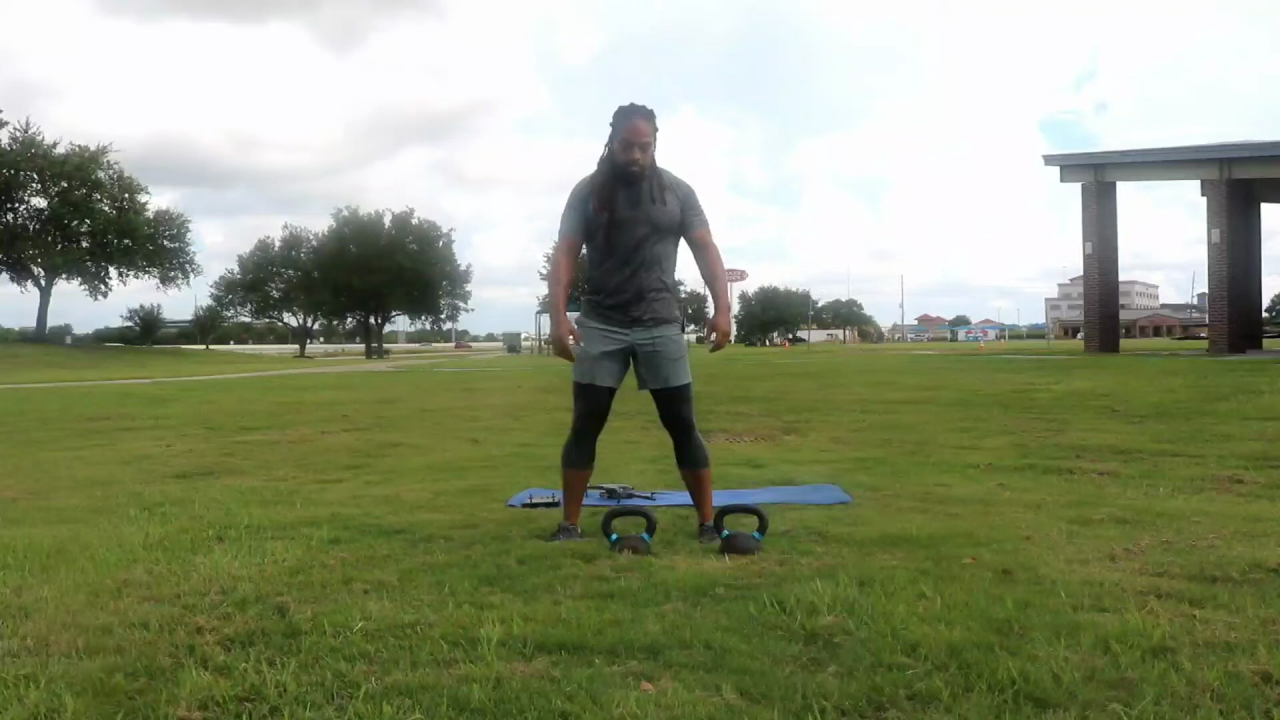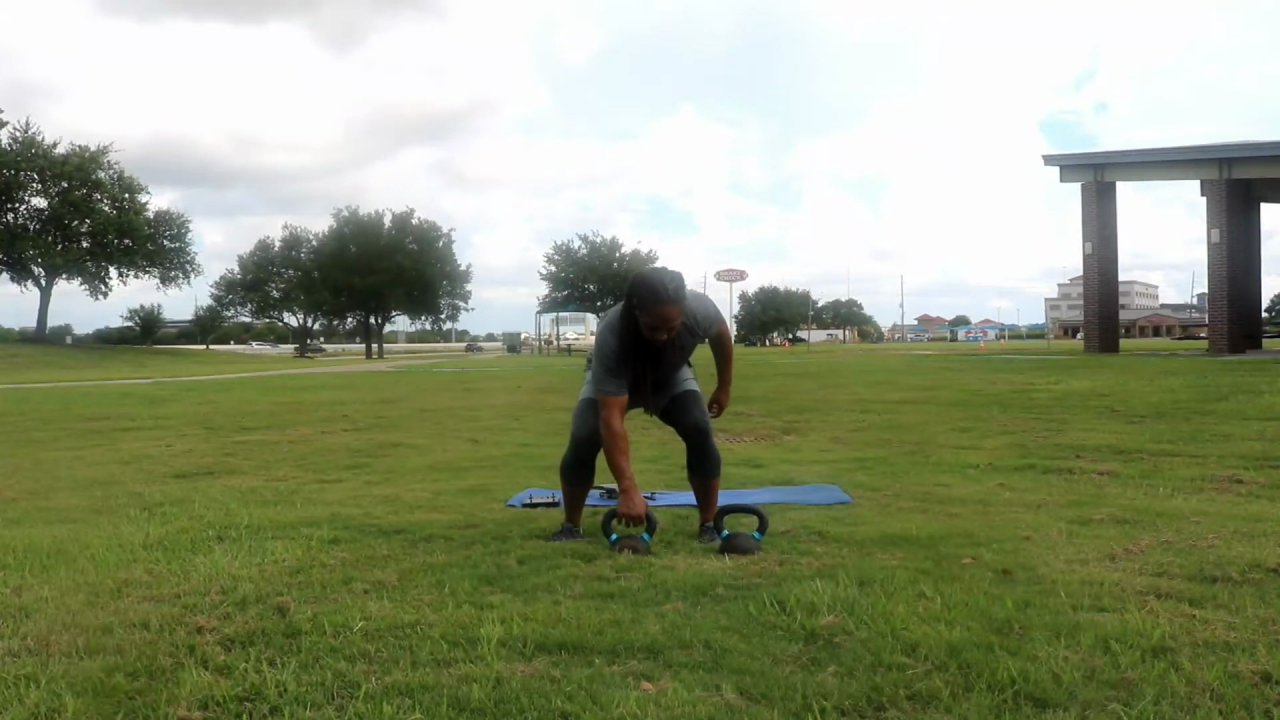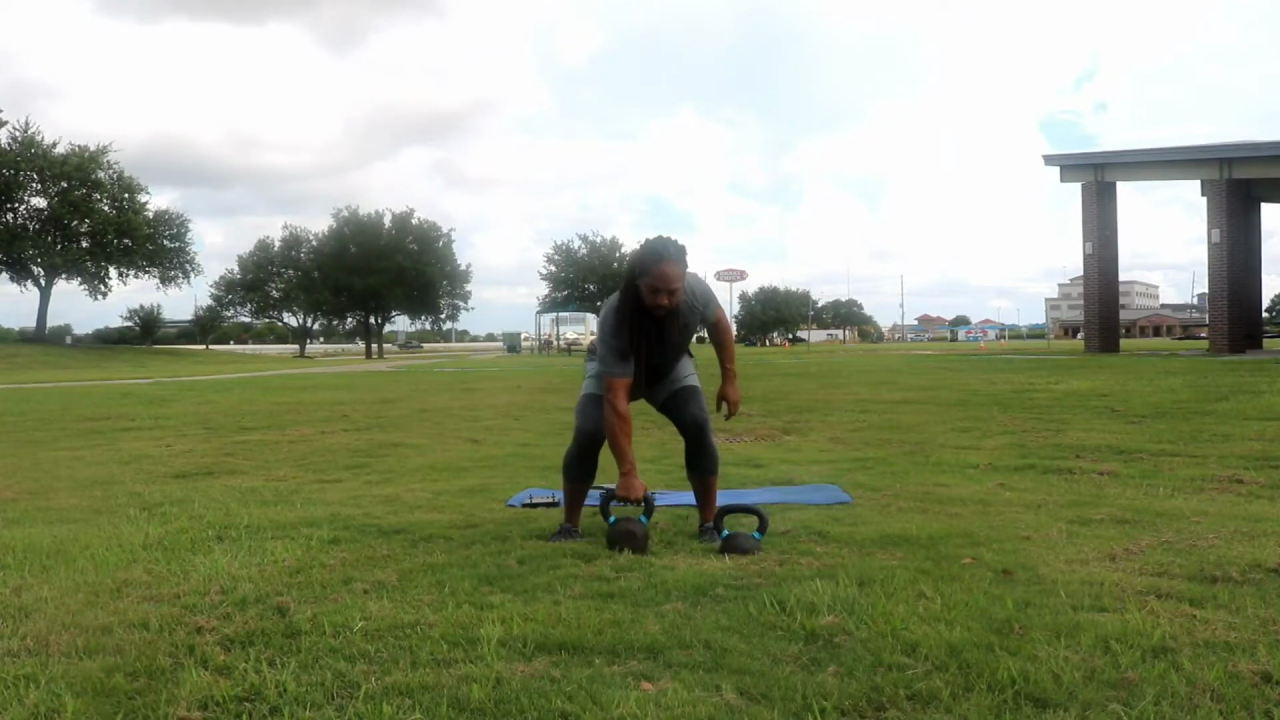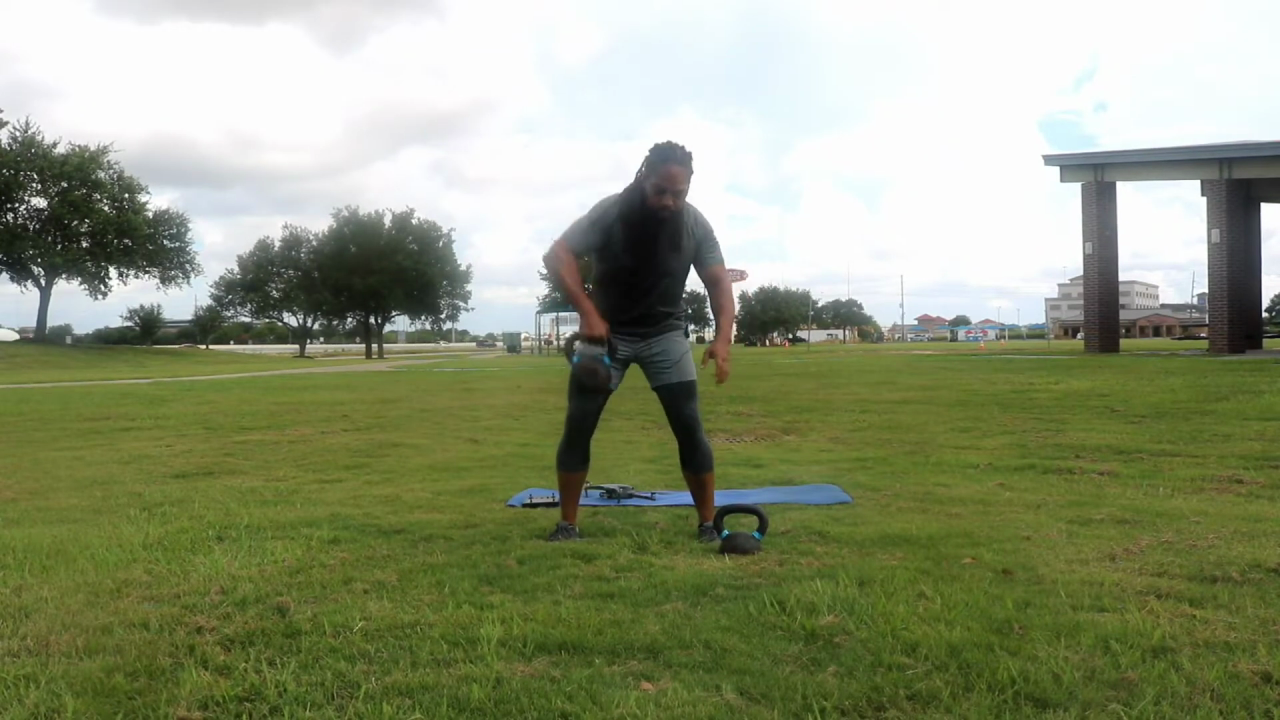
dt=1s
person 1, frame 1
left shoulder: (677, 191)
right shoulder: (588, 191)
left elbow: (705, 248)
right elbow: (565, 254)
left wrist: (721, 308)
right wrist: (558, 315)
left hip: (660, 324)
right hip: (601, 324)
left knee: (682, 425)
right knee: (586, 425)
left ankle: (708, 523)
right ankle: (569, 525)
person 1, frame 2
left shoulder: (699, 309)
right shoulder: (612, 333)
left elbow: (721, 335)
right elbow: (611, 419)
left wrist: (724, 388)
right wrist: (627, 490)
left hip: (671, 377)
right hip: (613, 381)
left knee: (699, 430)
right knee: (583, 439)
left ankle: (708, 525)
right ankle: (570, 526)
person 1, frame 3
left shoulder: (697, 291)
right shoulder: (615, 315)
left elbow: (719, 324)
right elbow: (616, 402)
left wrist: (730, 379)
right wrist: (628, 473)
left hip: (671, 368)
right hip: (613, 369)
left knee: (698, 427)
right knee: (587, 434)
left ankle: (708, 525)
right ankle: (569, 526)
person 1, frame 4
left shoulder: (696, 225)
right shoulder: (613, 212)
left elbow: (718, 283)
right elbow: (557, 257)
left wrist: (722, 337)
right wrist: (587, 312)
left hip: (664, 333)
right hip: (607, 332)
left knee: (689, 425)
right knee: (578, 424)
left ankle: (708, 524)
right ankle: (567, 525)
